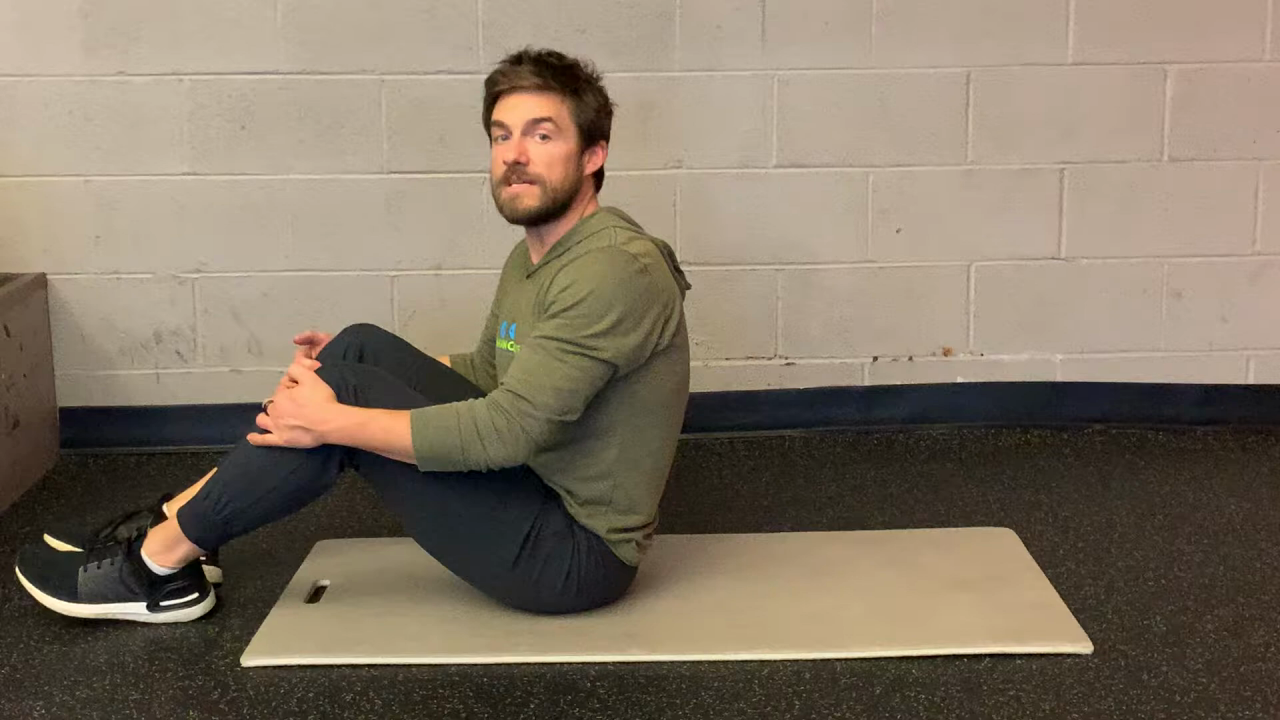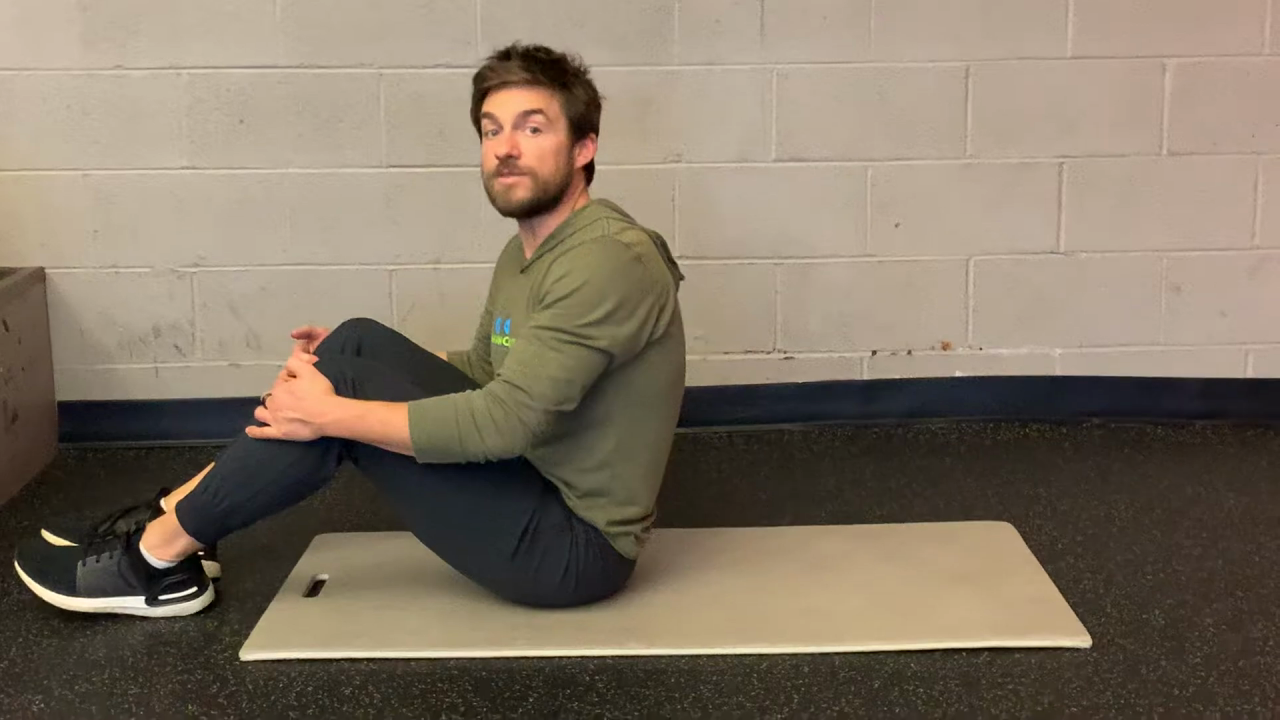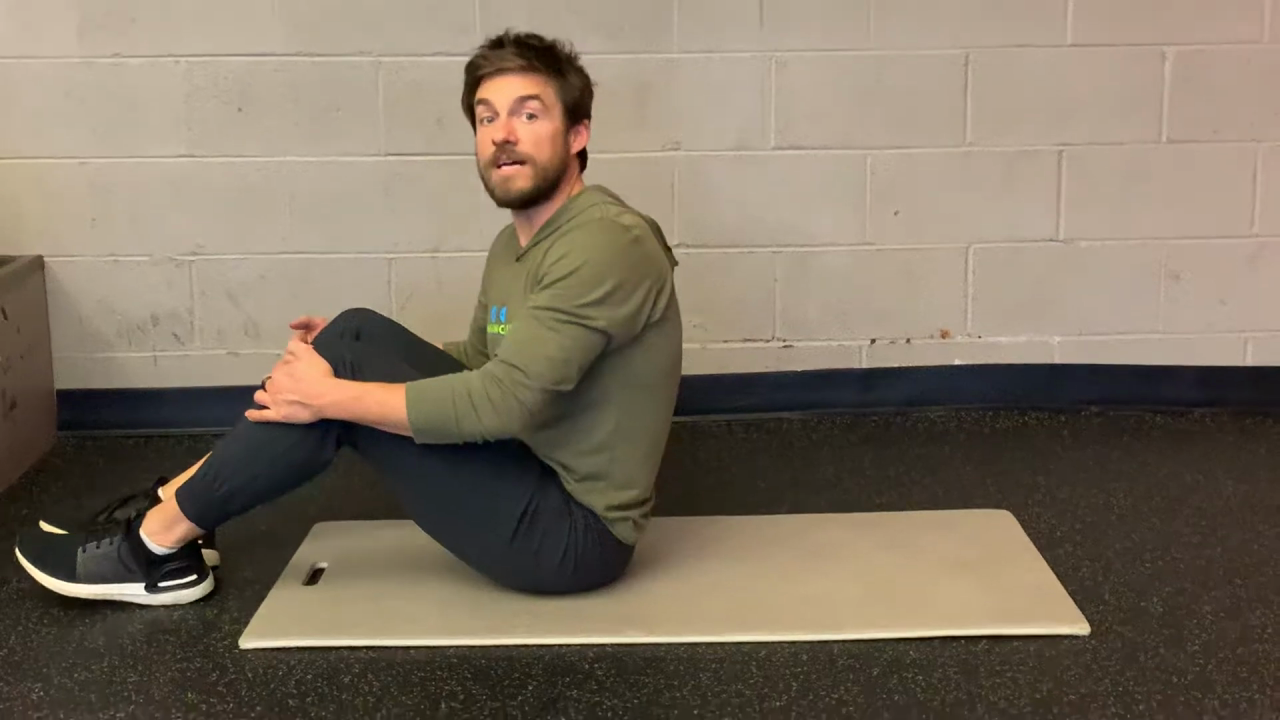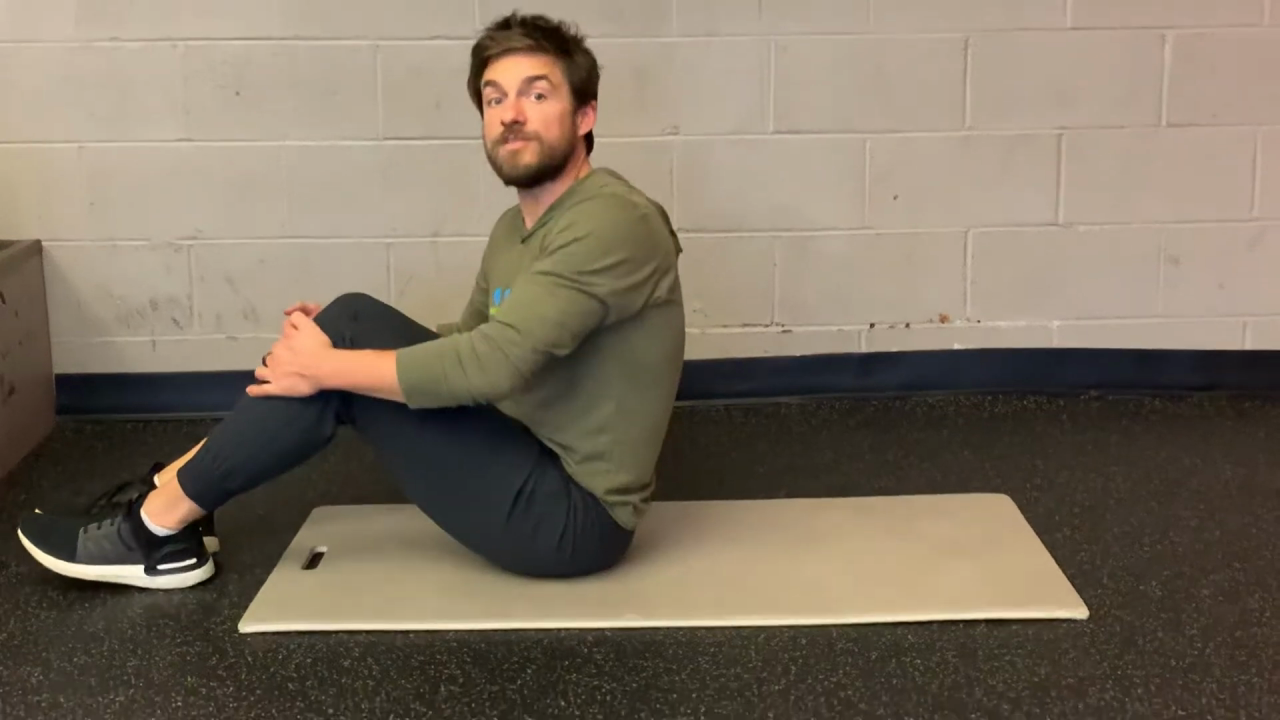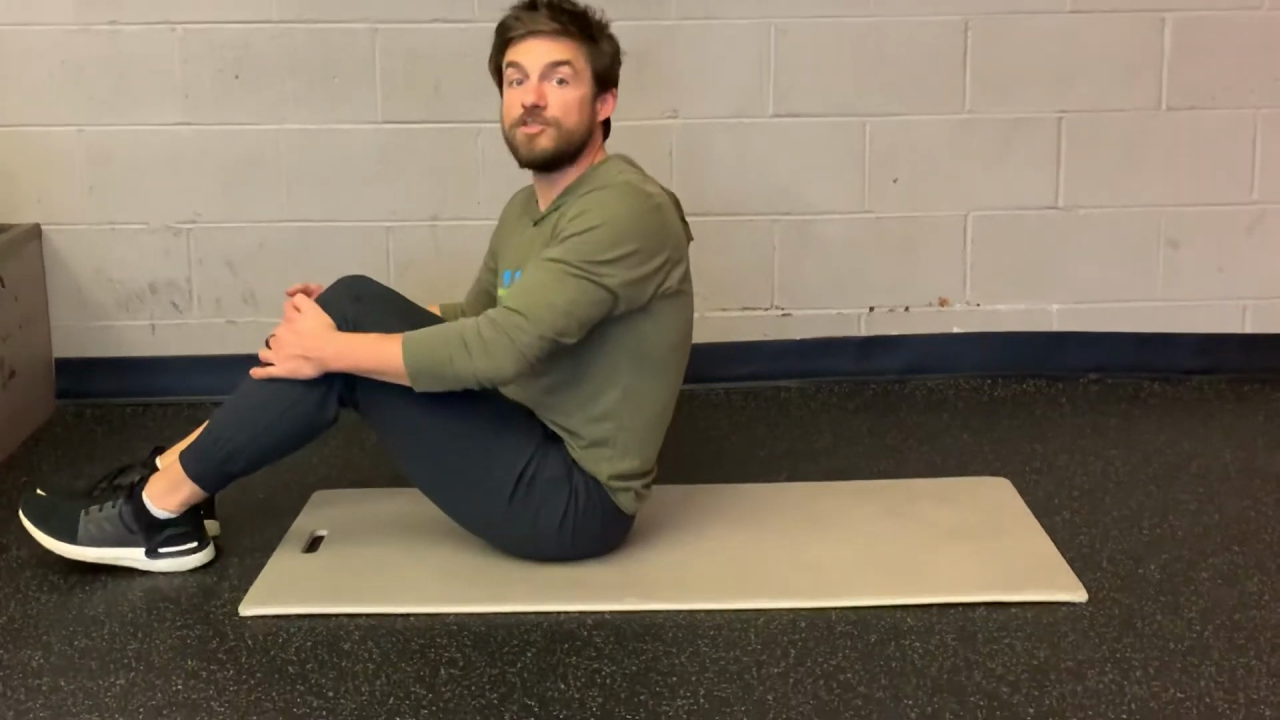
dt=0.2s
person 1, frame 1
left shoulder: (614, 270)
right shoulder: (534, 257)
left elbow: (506, 429)
right elbow: (490, 371)
left wrist: (333, 420)
right wrist: (351, 369)
left hip: (574, 552)
right hip: (540, 494)
left knee: (349, 393)
right knee: (363, 347)
left ankle: (155, 565)
right ankle: (178, 520)
person 1, frame 2
left shoulder: (608, 260)
right shoulder: (526, 254)
left elbow: (505, 419)
right elbow: (486, 370)
left wrist: (331, 413)
right wrist: (346, 365)
left hip: (574, 546)
right hip: (540, 491)
left knee: (346, 390)
right knee: (360, 342)
left ankle: (155, 558)
right ankle: (176, 515)
person 1, frame 3
left shoulder: (606, 244)
right shoulder: (514, 245)
left elbow: (500, 401)
right elbow: (480, 363)
left wrist: (331, 394)
right wrist: (343, 356)
left hip: (573, 533)
right hip: (539, 481)
left knee: (346, 376)
right knee: (359, 333)
left ankle: (155, 547)
right ankle: (174, 507)
person 1, frame 4
left shoulder: (613, 223)
right shoulder: (516, 227)
left elbow: (492, 361)
right elbow: (475, 340)
left wrist: (327, 367)
right wrist: (340, 342)
left hip: (571, 515)
right hip: (537, 463)
left knee: (339, 366)
right knee: (354, 318)
left ankle: (156, 529)
right ankle: (173, 491)
person 1, frame 5
left shoulder: (626, 211)
right shoulder: (528, 208)
left elbow: (496, 346)
right elbow: (477, 318)
left wrist: (331, 349)
right wrist: (344, 322)
left hip: (572, 500)
right hip: (540, 446)
left knee: (343, 358)
right knee: (355, 301)
left ankle: (157, 510)
right ankle: (174, 473)
